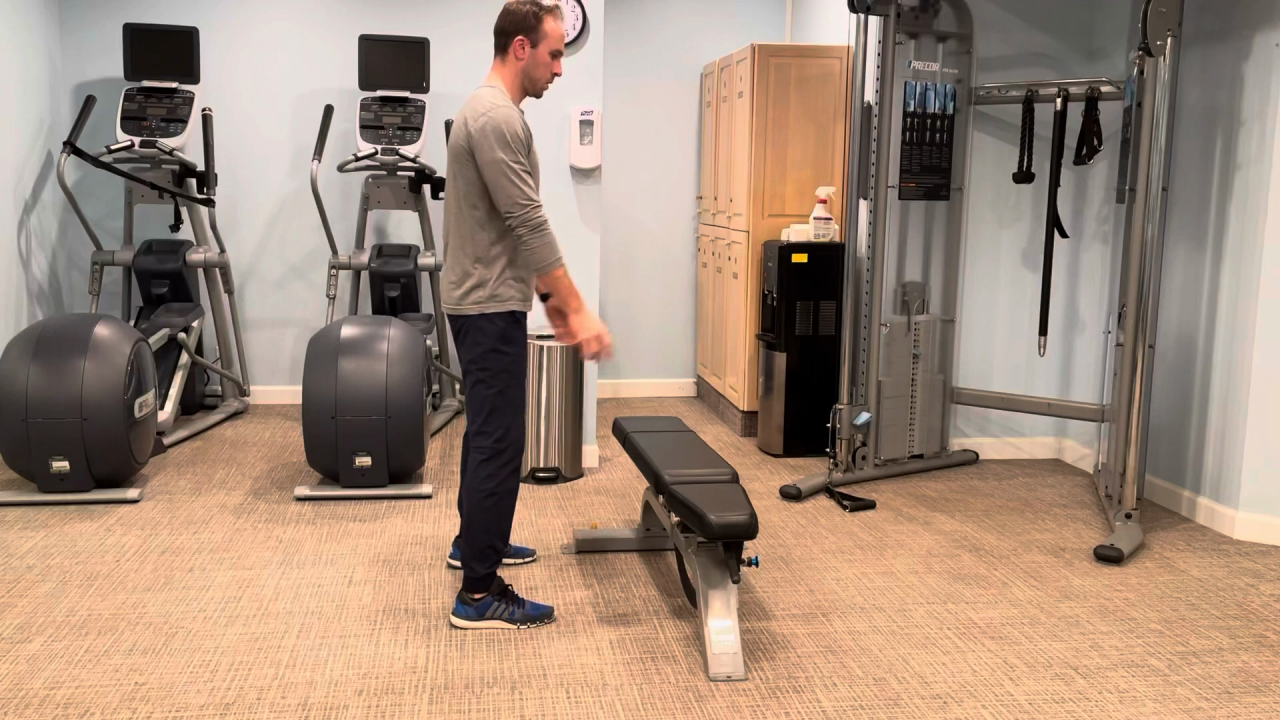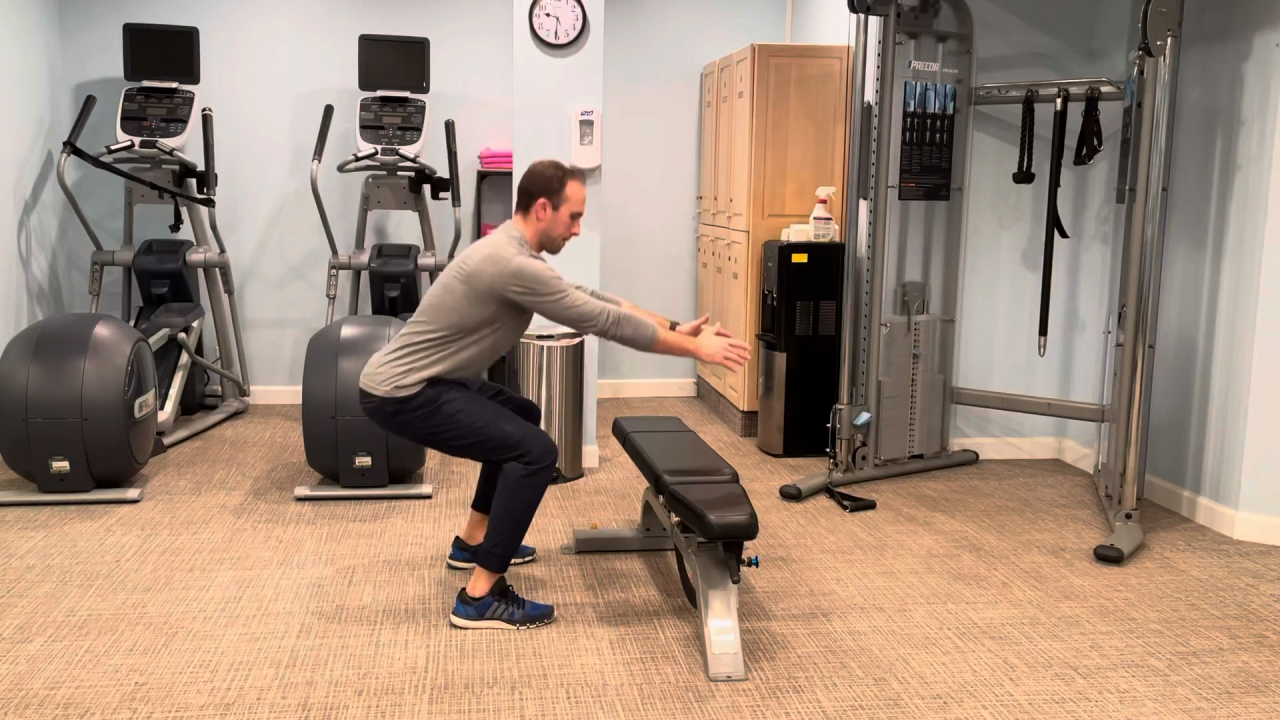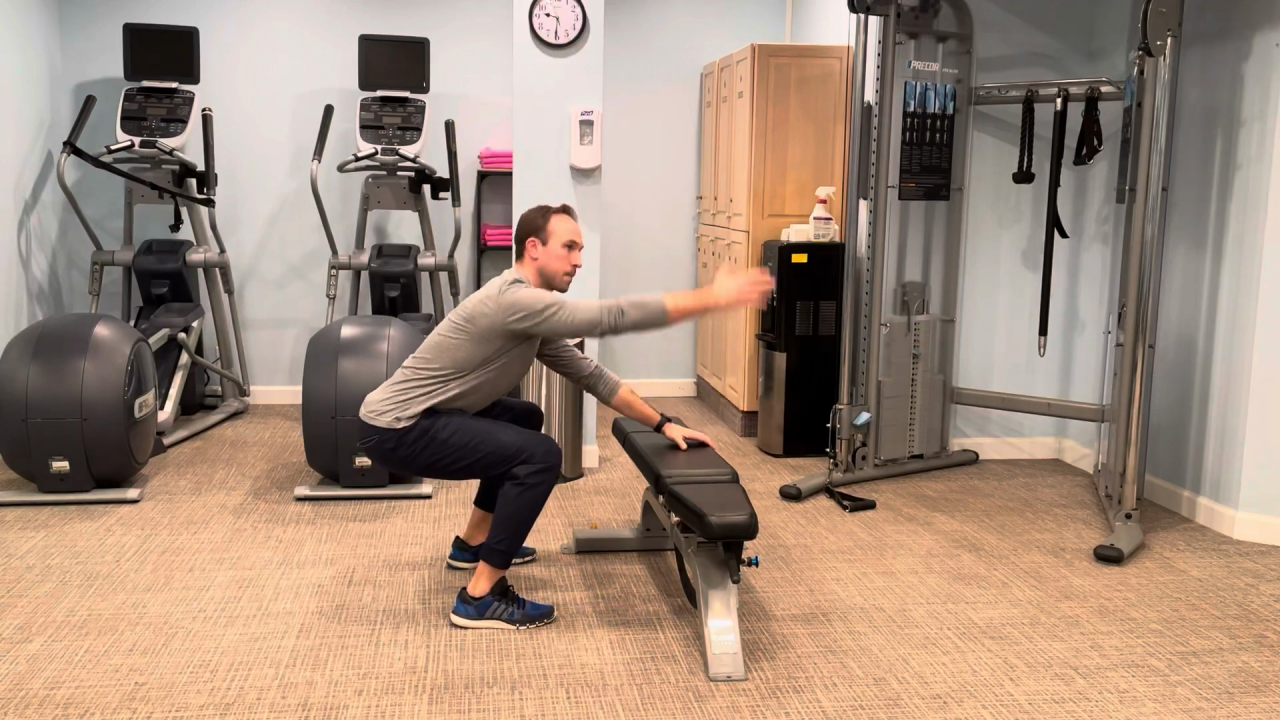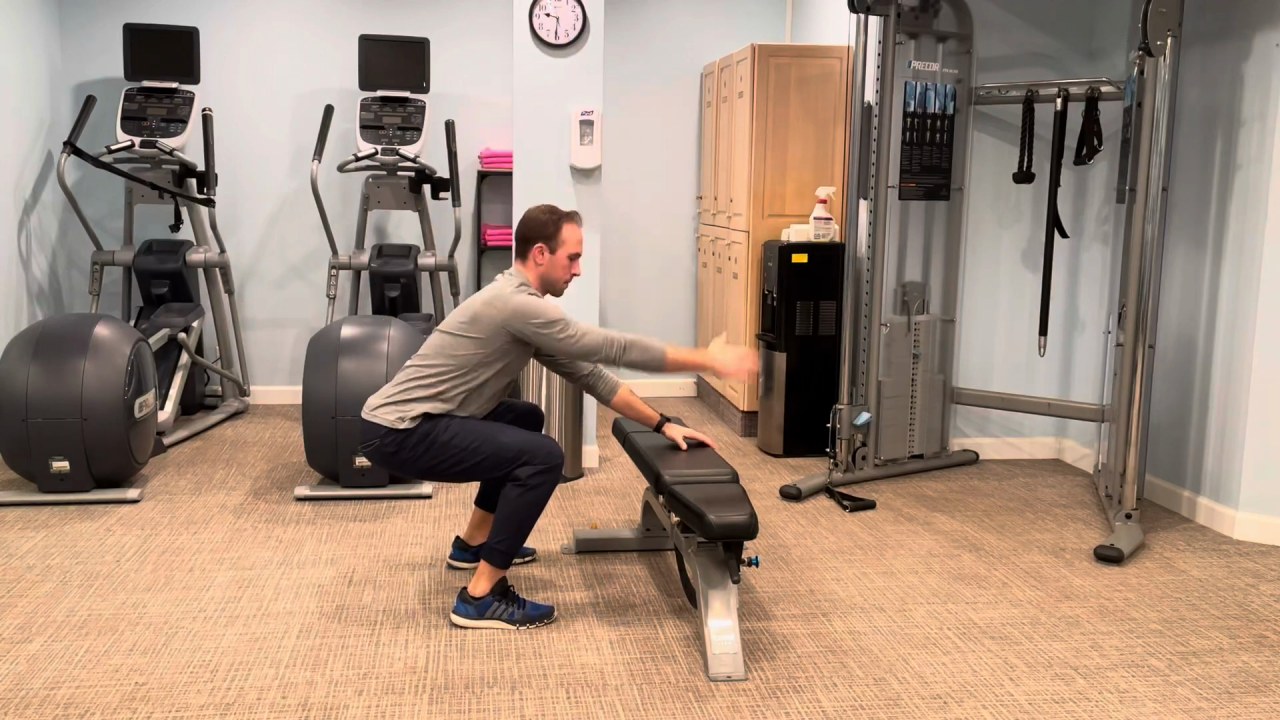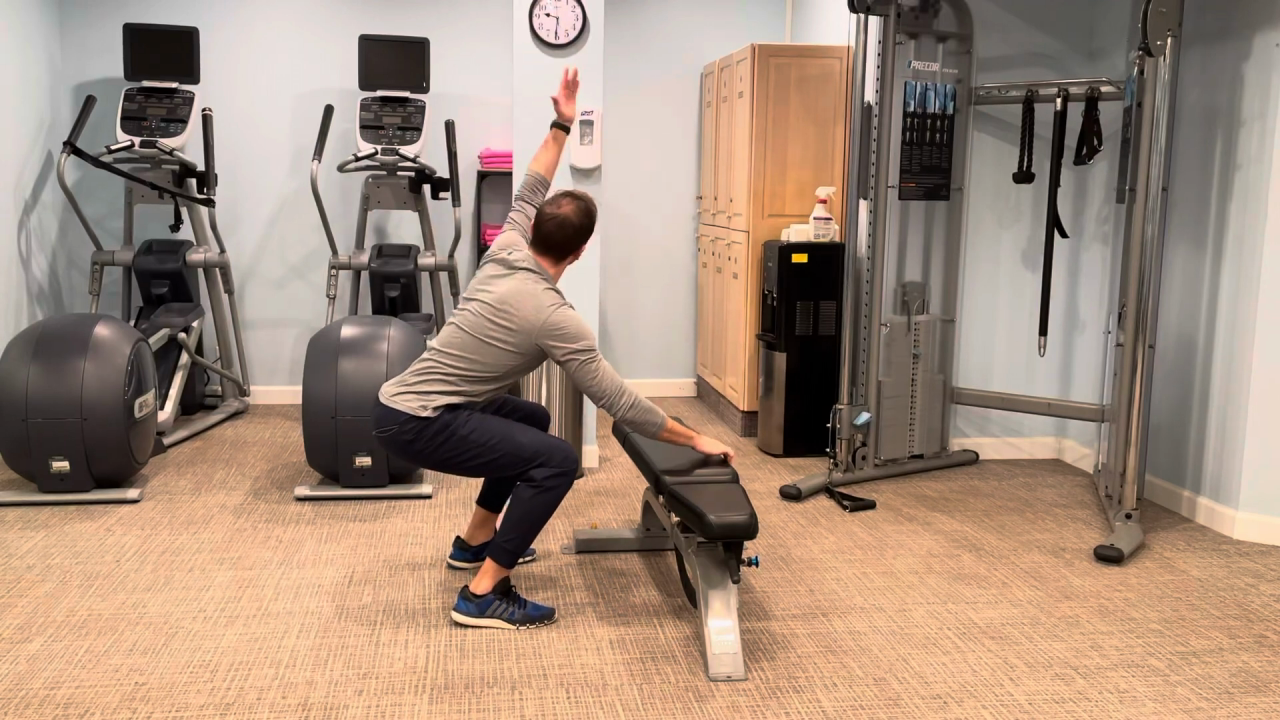
dt=1s
person 1, frame 1
left shoulder: (487, 110)
right shoulder: (497, 118)
right elbow: (528, 228)
left wrist: (551, 299)
right wrist: (577, 311)
left hip: (483, 300)
right hip: (490, 307)
left knee: (487, 430)
right knee: (499, 438)
left ankle: (473, 540)
right ankle: (479, 593)
person 1, frame 2
left shoulder: (513, 252)
right shoulder: (514, 266)
left elbow: (592, 300)
right elbow: (602, 321)
left wrist: (674, 328)
right wrist: (693, 349)
left hip: (417, 378)
right hip: (400, 393)
left knee: (520, 418)
right knee: (534, 451)
left ankle: (473, 540)
right ankle: (480, 596)
person 1, frame 3
left shoulder: (528, 305)
right shoulder: (516, 300)
left elbow: (589, 373)
right elbow: (616, 317)
left wrist: (663, 424)
right wrist: (712, 298)
left hip: (412, 416)
right hip: (395, 430)
left knee: (524, 421)
right knee: (539, 455)
left ankle: (473, 542)
right ankle: (481, 596)
person 1, frame 4
left shoulder: (523, 309)
right shoulder: (518, 305)
left elbow: (588, 372)
right elbow: (614, 348)
left wrist: (661, 423)
right wrist: (705, 359)
left hip: (412, 419)
right hip: (397, 433)
left knee: (526, 420)
right knee: (541, 457)
left ankle: (474, 542)
right ankle: (481, 597)
person 1, frame 5
left shoulder: (502, 257)
right shoulder: (551, 316)
left elbow: (530, 192)
right elbow: (618, 400)
left wrist: (562, 124)
right wrist: (695, 440)
left hip: (408, 403)
right hip: (414, 423)
left knee: (531, 423)
right knee: (556, 461)
left ankle: (475, 541)
right ankle: (482, 594)
